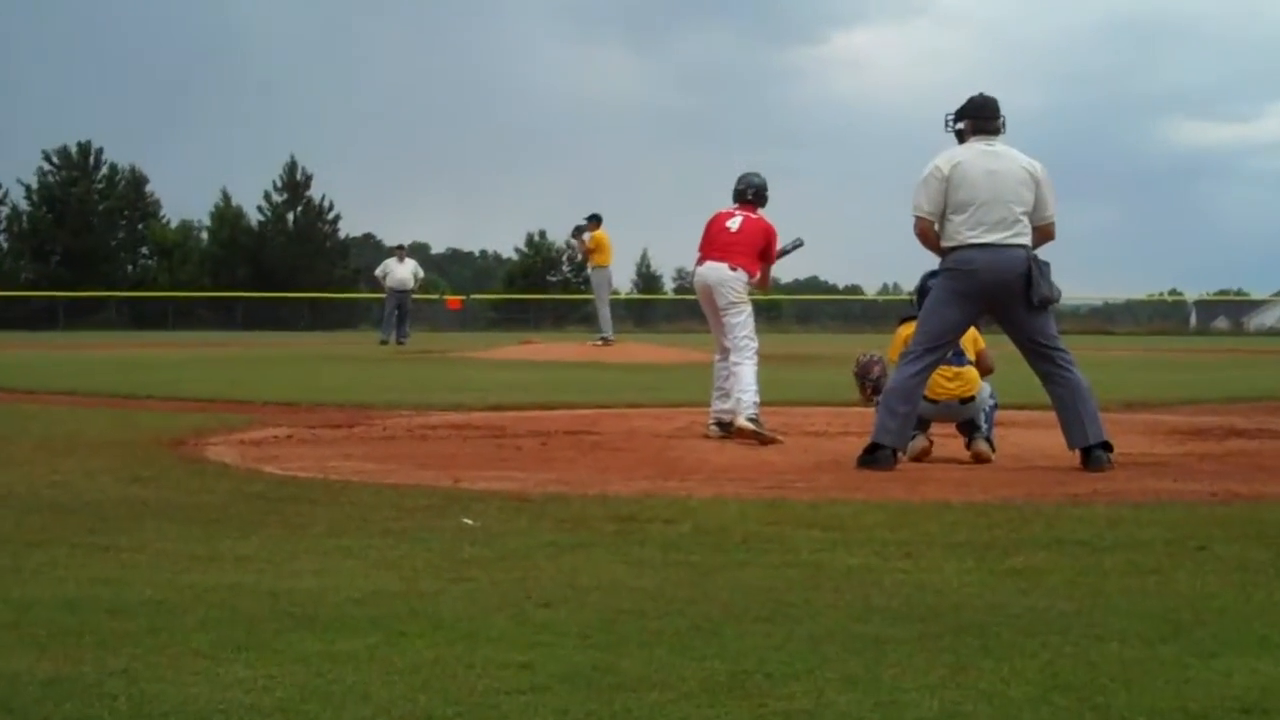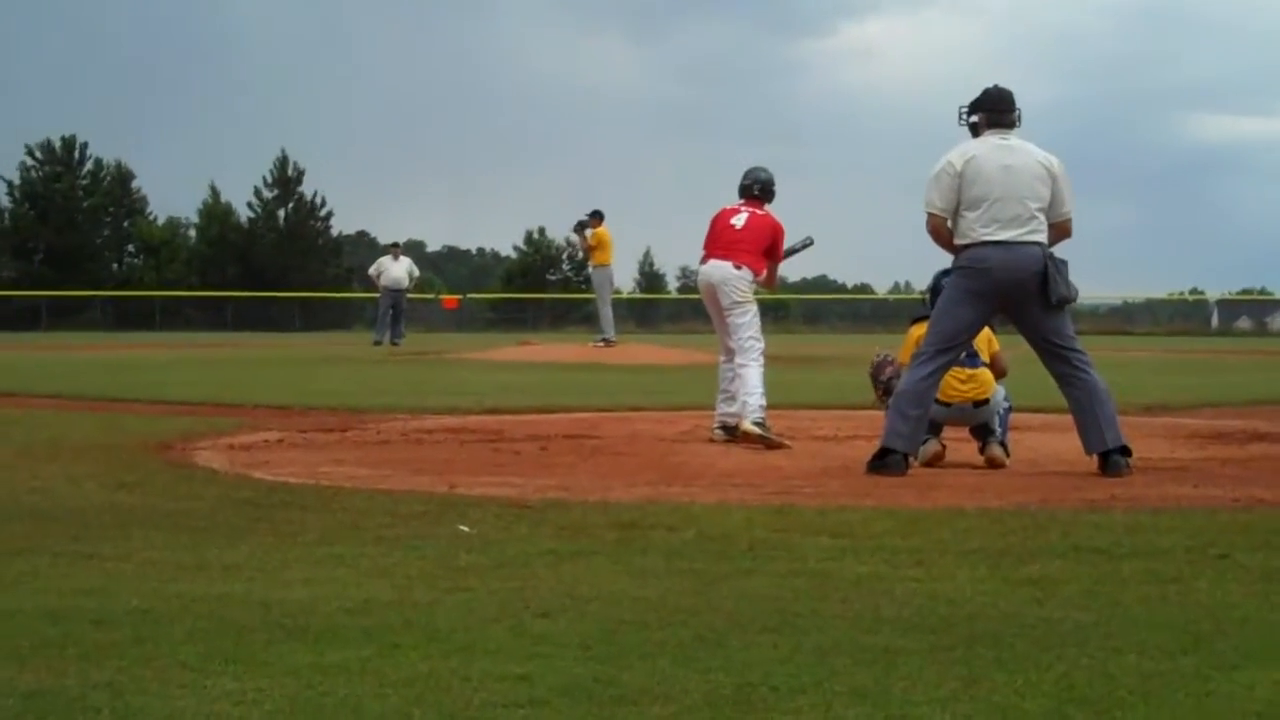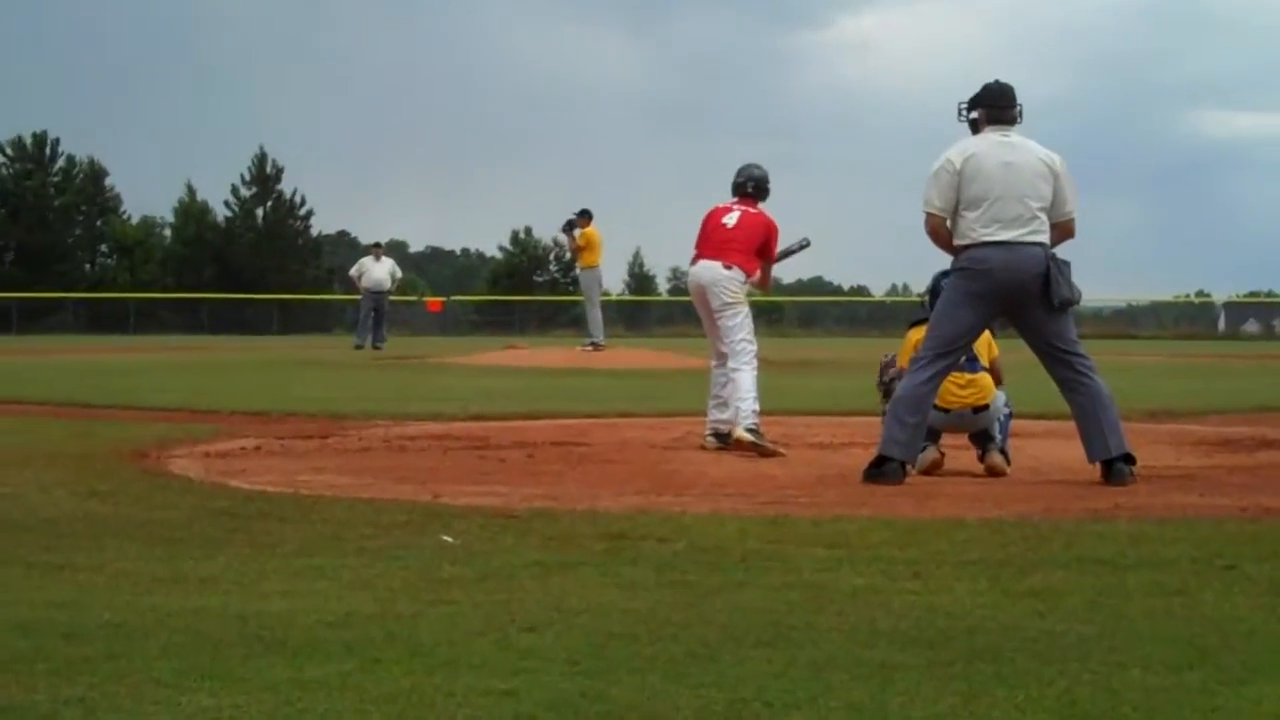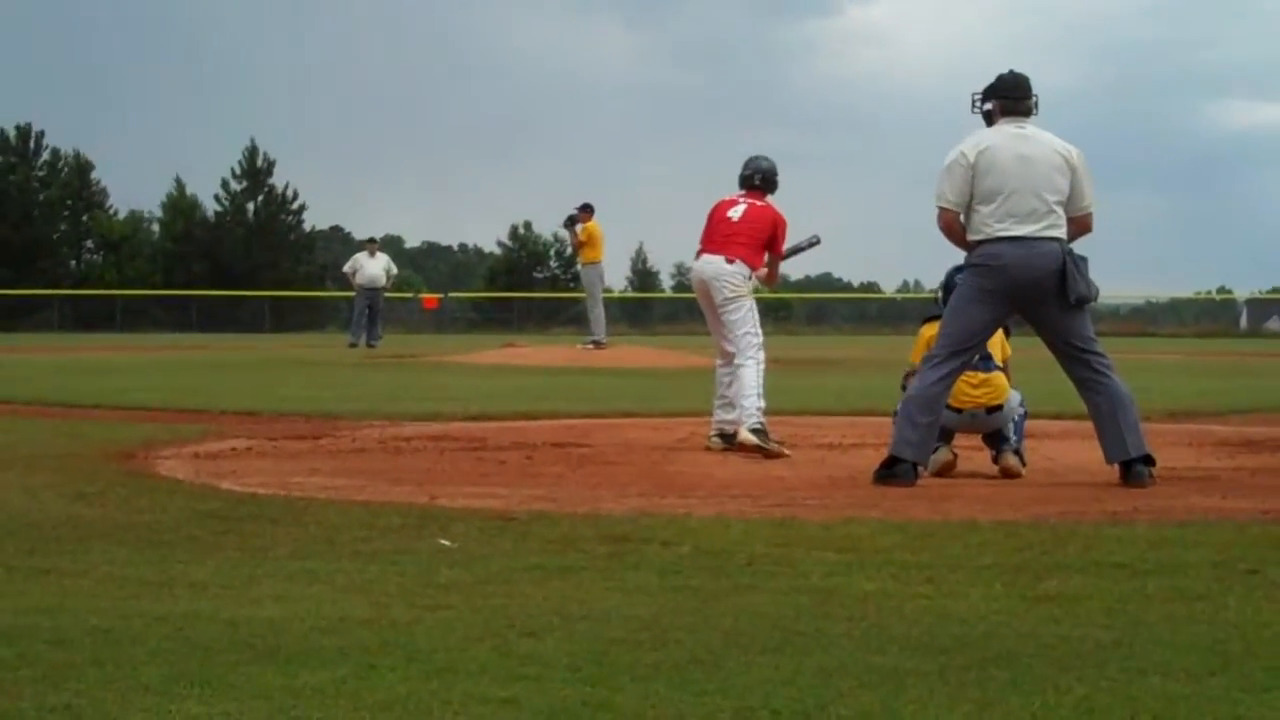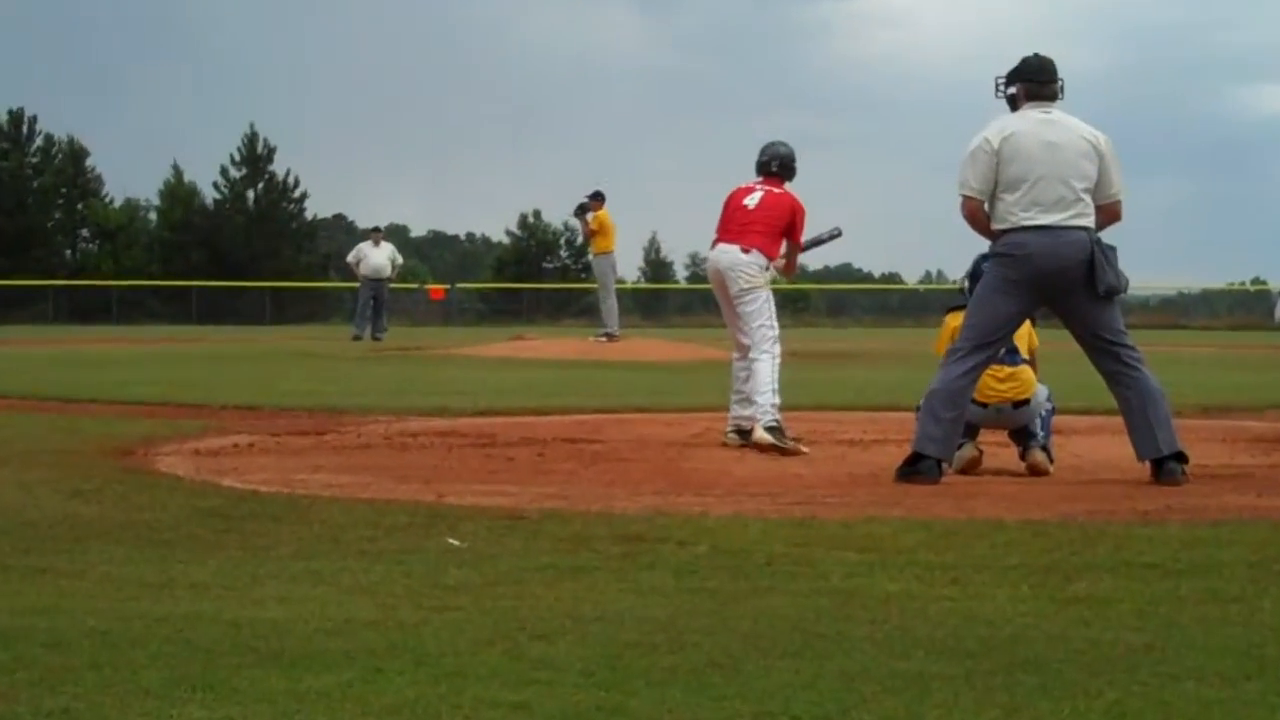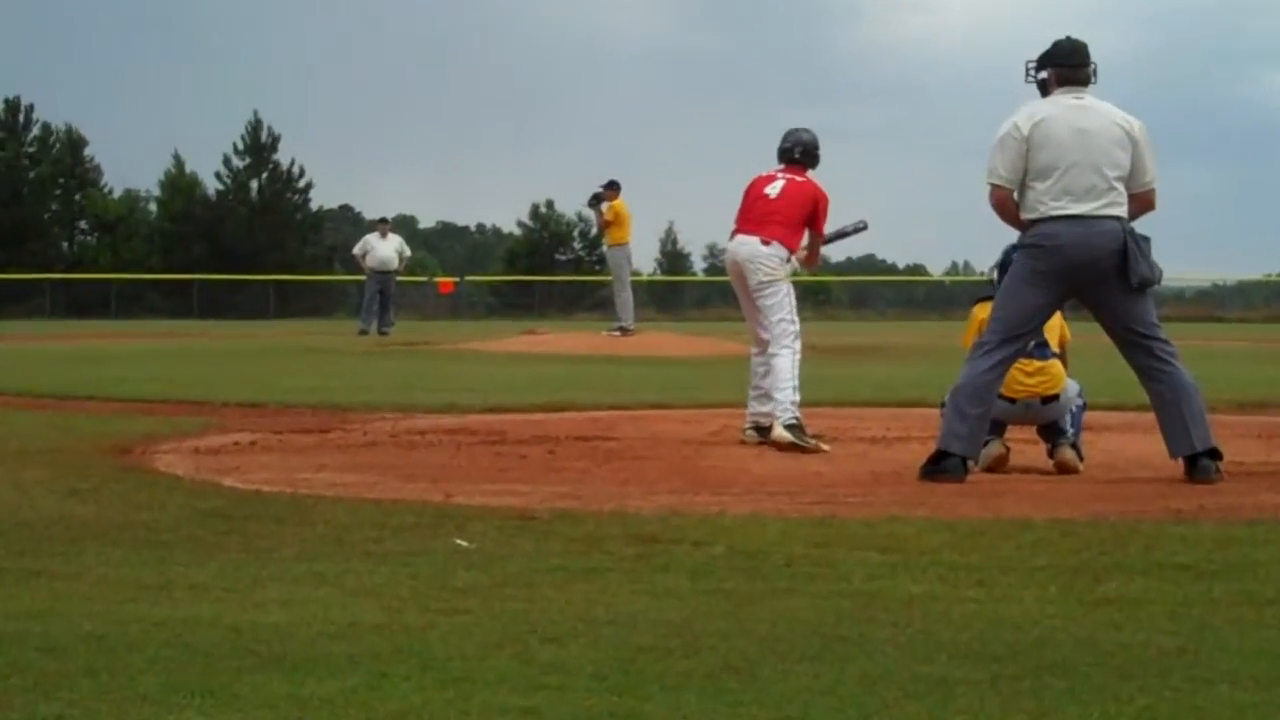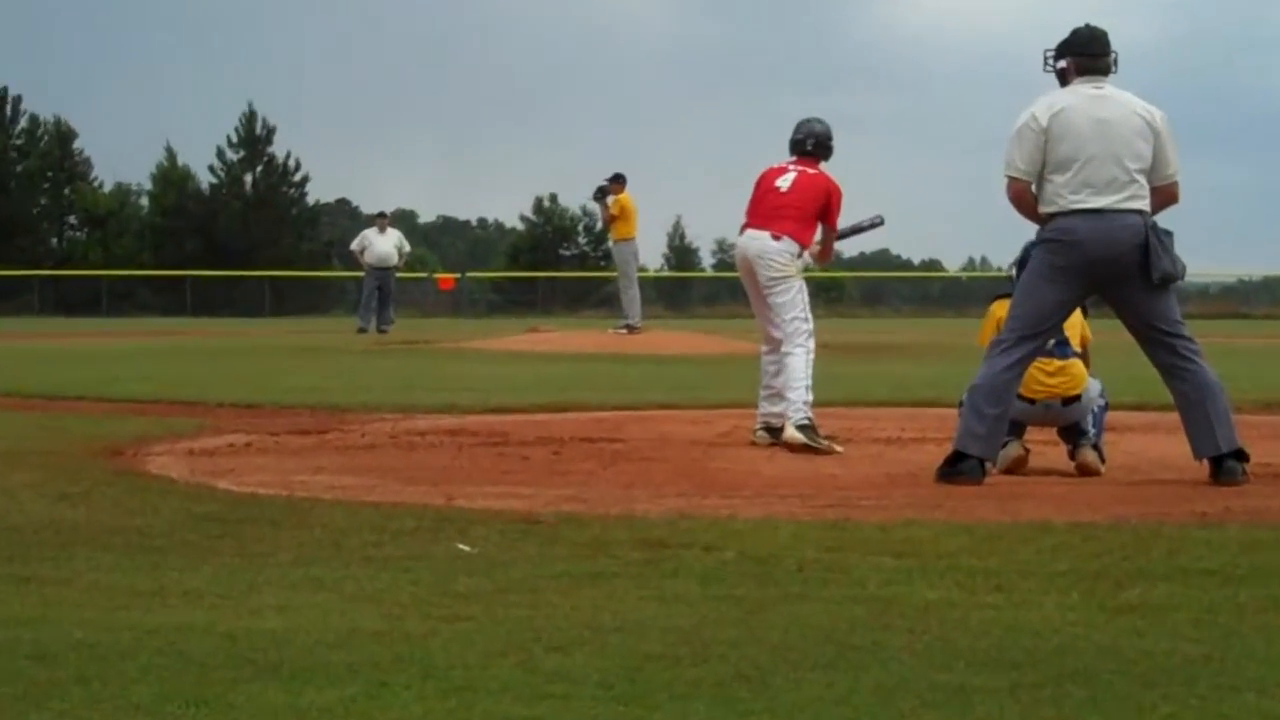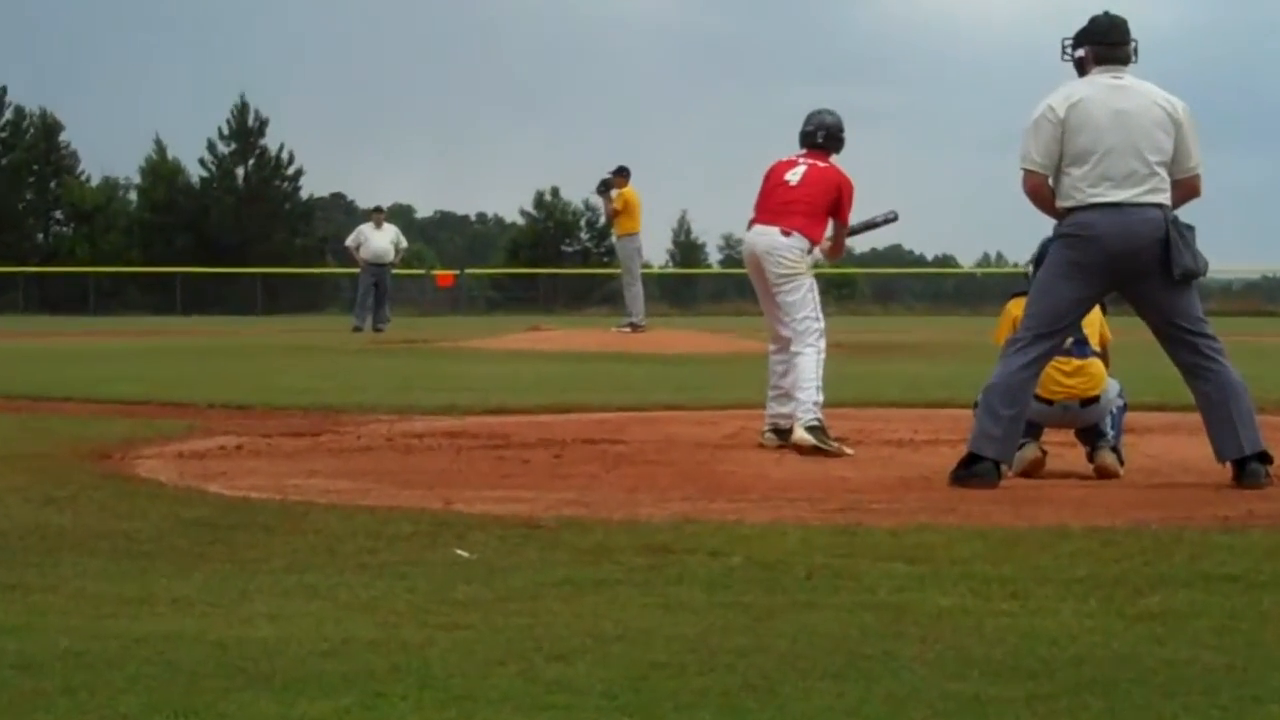
dt=0.1s
person 1, frame 1
left shoulder: (947, 162)
right shoulder: (1029, 165)
left elbow: (923, 227)
right elbow: (1047, 230)
left hip: (965, 267)
right hip: (1017, 267)
left knee: (919, 356)
right knee: (1054, 359)
person 1, frame 2
left shoulder: (960, 157)
right shoulder: (1046, 160)
left elbow: (936, 224)
right elbow: (1063, 227)
left hip: (979, 265)
right hip: (1033, 266)
left knee: (931, 357)
right knee: (1071, 361)
left ankle: (895, 451)
right ankle: (1112, 453)
person 1, frame 3
left shoulder: (959, 155)
right shoulder: (1048, 158)
left elbow: (935, 224)
right elbow: (1066, 227)
left hip: (979, 267)
right hip: (1035, 268)
left knee: (929, 361)
right knee: (1074, 365)
left ankle: (892, 459)
right ankle: (1115, 460)
person 1, frame 4
left shoulder: (972, 148)
right shoulder: (1064, 150)
left elbow: (947, 219)
right elbow: (1083, 222)
left hip: (993, 262)
right hip: (1051, 263)
left knee: (942, 360)
right knee: (1091, 364)
left ankle: (904, 460)
right ankle: (1134, 461)
person 1, frame 5
left shoulder: (997, 133)
right shoulder: (1092, 135)
left elbow: (971, 207)
right elbow: (1112, 210)
left hip: (1018, 253)
right hip: (1079, 253)
left knee: (967, 353)
right knee: (1121, 357)
left ankle: (927, 457)
right ankle: (1166, 459)
person 1, frame 6
left shoulder: (1027, 120)
right shoulder: (1126, 122)
left elbow: (1000, 197)
right elbow: (1146, 199)
left hip: (1048, 244)
right hip: (1110, 244)
left knee: (994, 347)
right knee: (1154, 352)
left ankle: (953, 455)
right ankle: (1199, 456)
person 1, frame 7
left shoulder: (1045, 110)
right shoulder: (1147, 112)
left elbow: (1017, 190)
right elbow: (1169, 192)
left hip: (1067, 239)
right hip: (1133, 238)
left knee: (1012, 345)
right knee: (1177, 349)
left ankle: (970, 457)
right ankle: (1225, 458)
person 1, frame 8
left shoulder: (1062, 101)
right shoulder: (1168, 103)
left elbow: (1034, 183)
right elbow: (1191, 185)
left hip: (1086, 233)
right hip: (1153, 233)
left knee: (1029, 344)
right knee: (1199, 349)
left ankle: (985, 459)
right ankle: (1249, 460)
person 2, frame 1
left shoulder: (717, 217)
right shoulder: (765, 227)
right elbow: (764, 283)
right wrist: (755, 281)
left hip: (702, 274)
right hip: (731, 277)
left knee: (725, 349)
right knee: (744, 350)
left ankle: (721, 418)
person 2, frame 2
left shoulder: (723, 214)
right shoulder: (772, 224)
right elbow: (771, 281)
right wrist: (762, 280)
left hip: (706, 272)
right hip: (735, 276)
left knee: (731, 351)
right knee: (750, 351)
left ankle: (725, 422)
right ankle: (753, 419)
person 2, frame 3
left shoulder: (715, 212)
right shoulder: (766, 222)
right elbow: (765, 282)
right wrist: (756, 280)
left hip: (697, 273)
right hip: (726, 277)
left knee: (722, 355)
right knee: (743, 355)
left ankle: (718, 429)
right ankle: (746, 425)
person 2, frame 4
left shoulder: (722, 205)
right shoulder: (774, 216)
right elbow: (771, 276)
right wrist: (763, 276)
left hip: (700, 268)
right hip: (730, 272)
left knee: (728, 353)
right knee: (750, 351)
left ankle: (723, 429)
right ankle: (752, 427)
person 2, frame 5
left shoulder: (738, 193)
right shoulder: (792, 203)
right elbow: (789, 267)
right wrist: (781, 266)
left hip: (716, 257)
right hip: (747, 263)
left knee: (744, 346)
right knee: (765, 345)
left ankle: (740, 425)
right ankle: (767, 425)
person 2, frame 6
left shoulder: (759, 181)
right shoulder: (815, 192)
right elbow: (812, 257)
right wrist: (806, 258)
left hip: (735, 249)
right hip: (767, 254)
left knee: (764, 340)
right knee: (785, 340)
left ankle: (759, 422)
right ankle: (787, 422)
person 2, frame 7
left shoulder: (769, 173)
right shoulder: (828, 185)
right elbow: (826, 253)
right wrist: (820, 253)
left hip: (745, 244)
right hip: (778, 250)
left knee: (774, 339)
right knee: (798, 338)
left ankle: (770, 422)
right ankle: (799, 423)
person 2, frame 8
left shoulder: (778, 167)
right shoulder: (838, 179)
right elbow: (836, 247)
right wrist: (829, 250)
left hip: (753, 241)
right hip: (787, 246)
left knee: (783, 338)
right knee: (809, 336)
left ankle: (778, 424)
right ankle: (808, 423)
person 3, frame 1
left shoulder: (907, 328)
right shoulder: (967, 325)
right elbow: (987, 367)
left hip: (927, 402)
right hip: (969, 402)
right knee: (986, 393)
left ankle: (916, 438)
right ankle: (980, 440)
person 3, frame 2
left shoulder: (919, 329)
right shoulder: (981, 326)
right elbow: (1002, 372)
left hip: (941, 405)
right hip: (983, 405)
right knee: (1002, 397)
left ankle: (928, 443)
right ankle: (994, 444)
person 3, frame 3
left shoulder: (917, 333)
right shoulder: (981, 329)
right elbow: (998, 378)
left hip: (938, 411)
right hip: (983, 411)
right knee: (1001, 403)
left ankle: (926, 450)
right ankle: (994, 452)
person 3, frame 4
left shoulder: (930, 328)
right shoulder: (995, 327)
right elbow: (1006, 378)
left wrist: (910, 383)
left hip: (950, 411)
right hip: (996, 410)
right knee: (1015, 402)
left ankle: (939, 451)
right ankle: (1009, 454)
person 3, frame 5
left shoulder: (955, 318)
left hip: (976, 405)
right hip: (1023, 406)
right knee: (1043, 397)
left ankle: (964, 447)
right ankle: (1036, 450)
person 3, frame 6
left shoulder: (983, 309)
right shoulder: (1052, 309)
left hip: (1003, 401)
right hip: (1052, 401)
right knee: (1073, 392)
left ankle: (991, 444)
right ankle: (1065, 447)
person 3, frame 7
left shoulder: (1001, 307)
right shoulder: (1073, 307)
left hip: (1023, 402)
right hip: (1073, 401)
right knee: (1095, 391)
left ankle: (1009, 446)
right ankle: (1086, 448)
person 3, frame 8
left shoulder: (1017, 305)
right shoulder: (1091, 305)
left hip: (1040, 403)
right hip: (1091, 403)
right knee: (1113, 392)
left ankle: (1026, 447)
right ankle: (1105, 451)
